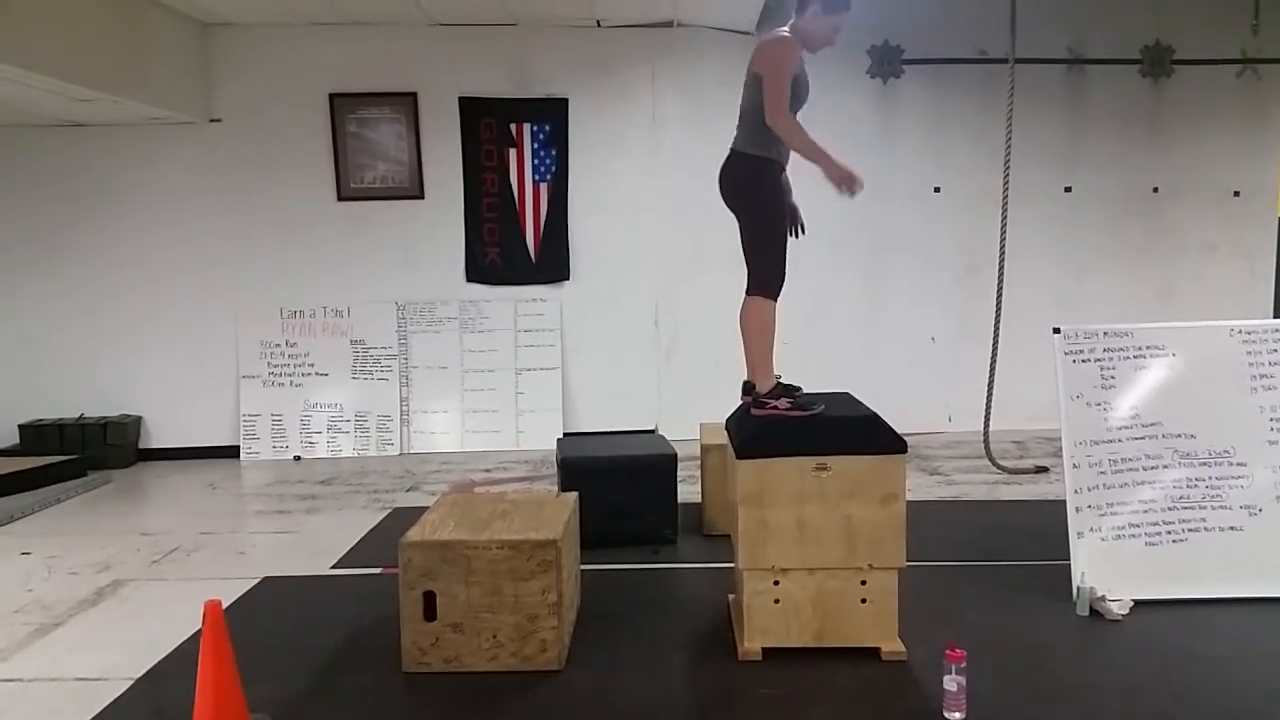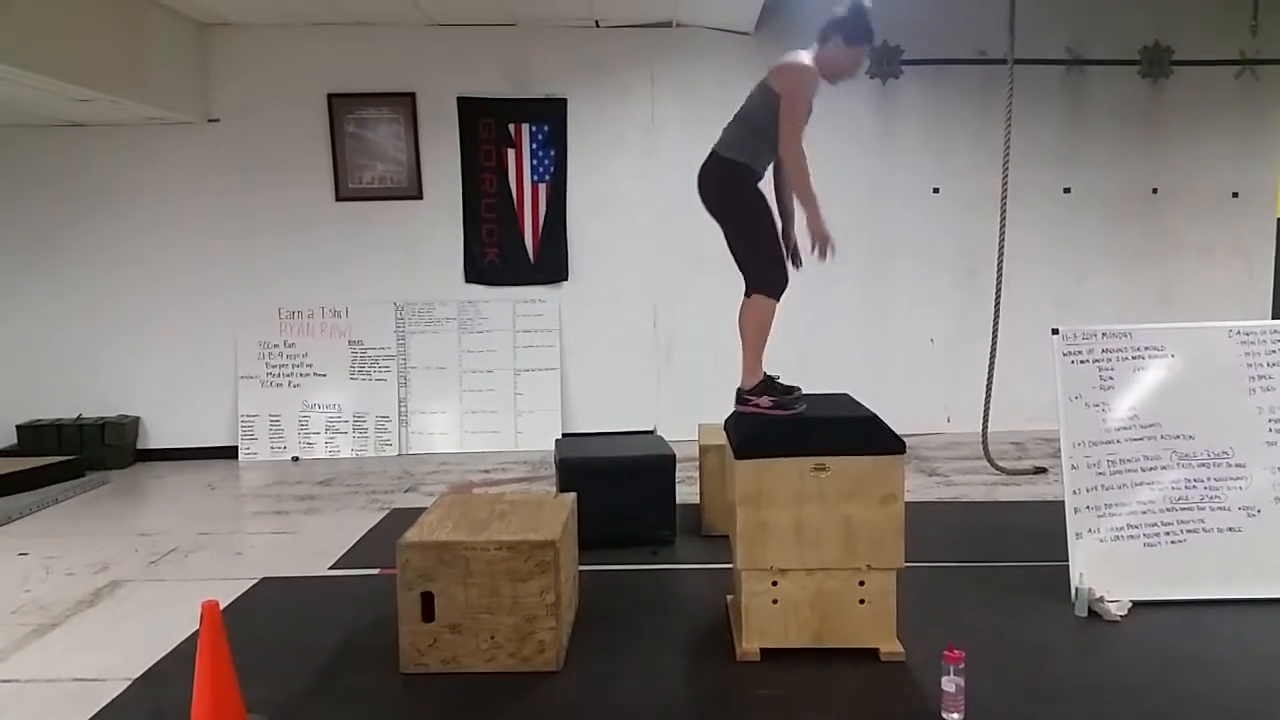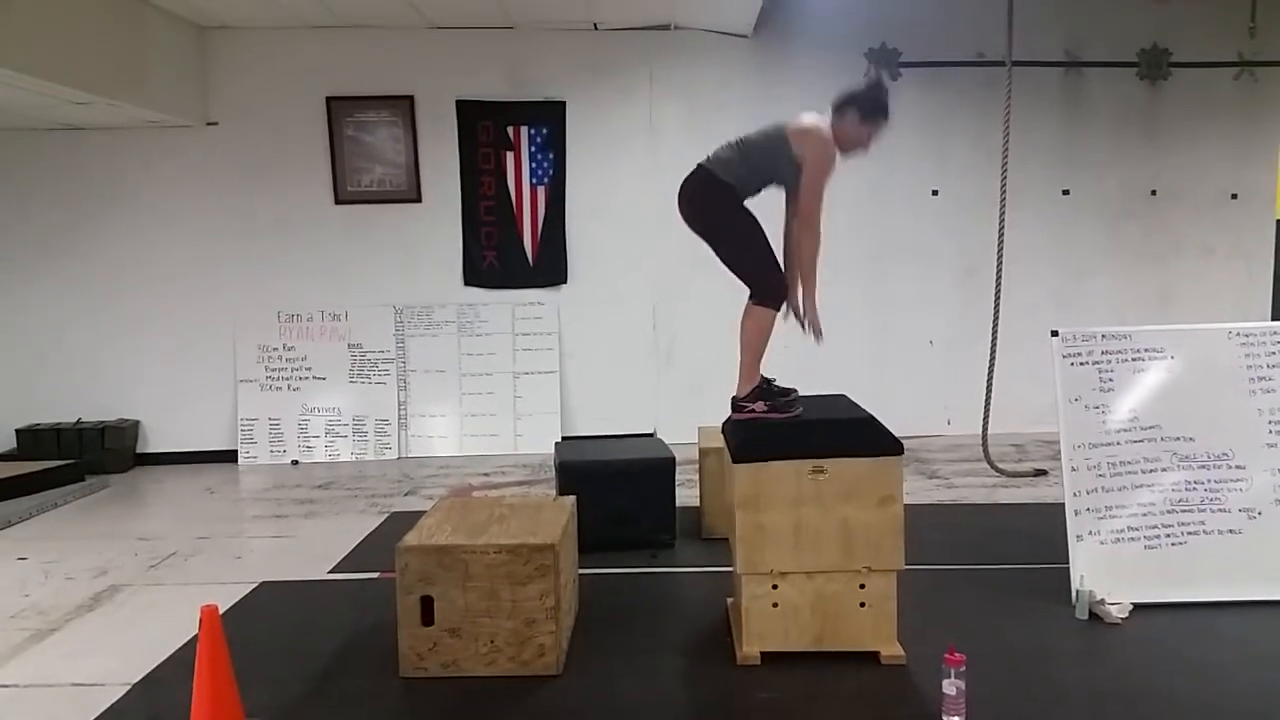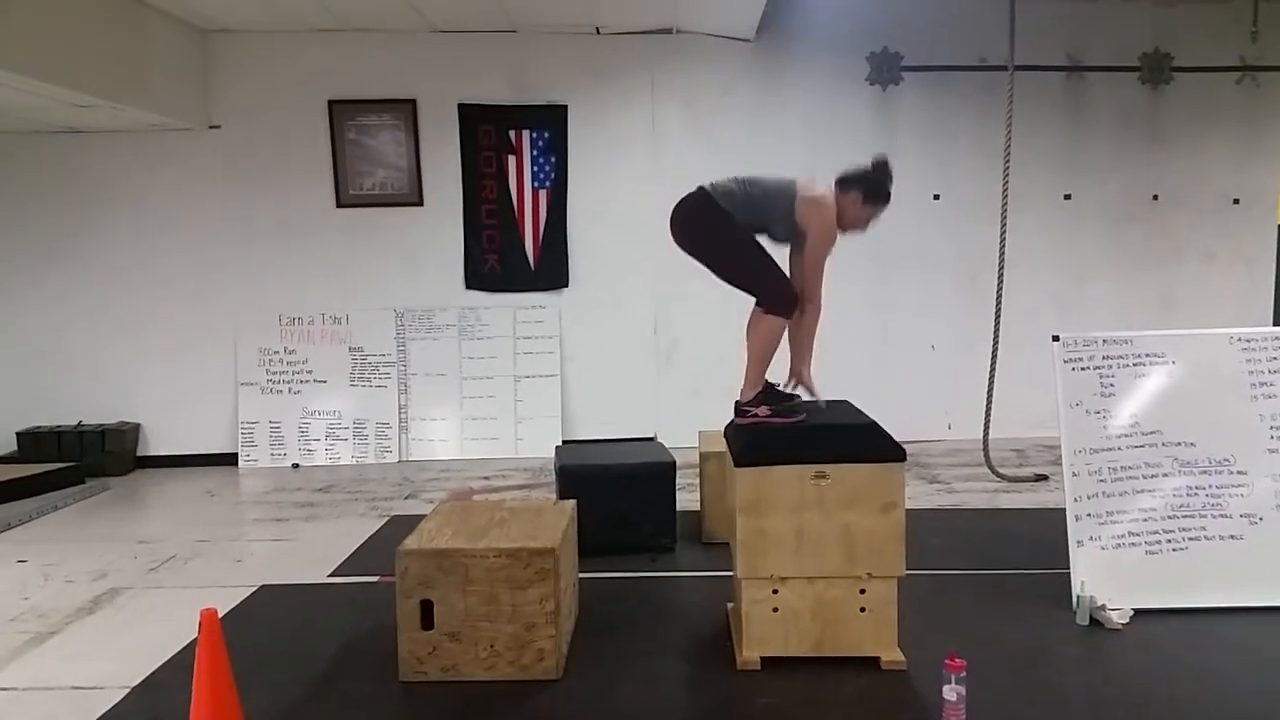
dt=0.2s
person 1, frame 1
left shoulder: (786, 51)
right shoulder: (781, 46)
right elbow: (777, 118)
left wrist: (786, 195)
right wrist: (829, 164)
left hip: (756, 174)
right hip: (753, 174)
left knee: (763, 282)
right knee: (767, 281)
left ankle: (758, 382)
right ankle: (765, 391)
person 1, frame 2
left shoulder: (799, 72)
right shoulder: (802, 72)
left elbow: (782, 154)
right elbow: (790, 149)
left wrist: (787, 226)
right wrist: (815, 218)
left hip: (730, 177)
right hip: (730, 178)
left knee: (764, 279)
right knee: (769, 278)
left ankle: (754, 379)
right ankle: (751, 389)
person 1, frame 3
left shoulder: (811, 134)
right shoulder: (822, 144)
left elbow: (794, 220)
right elbow: (807, 225)
left wrist: (791, 287)
right wrist: (808, 296)
left hip: (708, 193)
right hip: (711, 195)
left knee: (768, 288)
right knee: (770, 290)
left ankle: (752, 382)
right ankle: (746, 395)
person 1, frame 4
left shoulder: (813, 205)
right shoulder: (824, 215)
left elbow: (799, 288)
right elbow: (810, 299)
left wrist: (796, 361)
right wrist: (803, 367)
left hip: (699, 215)
right hip: (702, 218)
left knee: (774, 296)
right knee: (780, 298)
left ankle: (755, 388)
right ankle: (750, 401)
